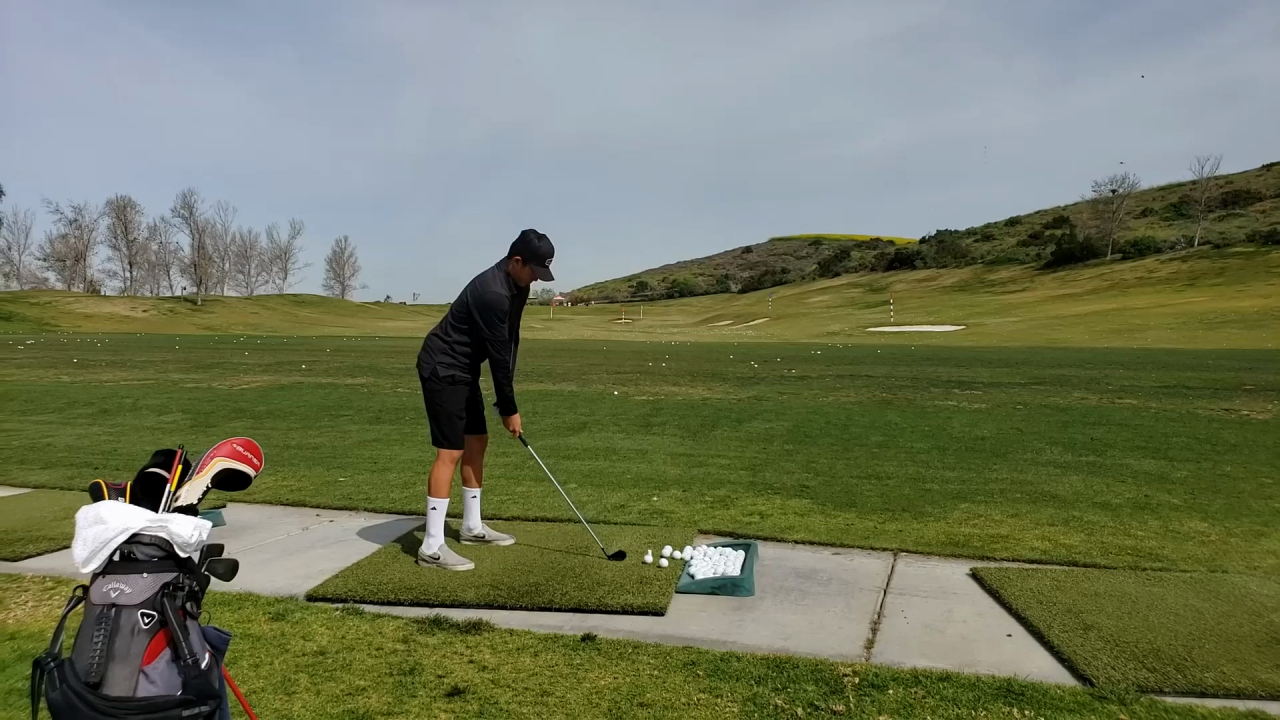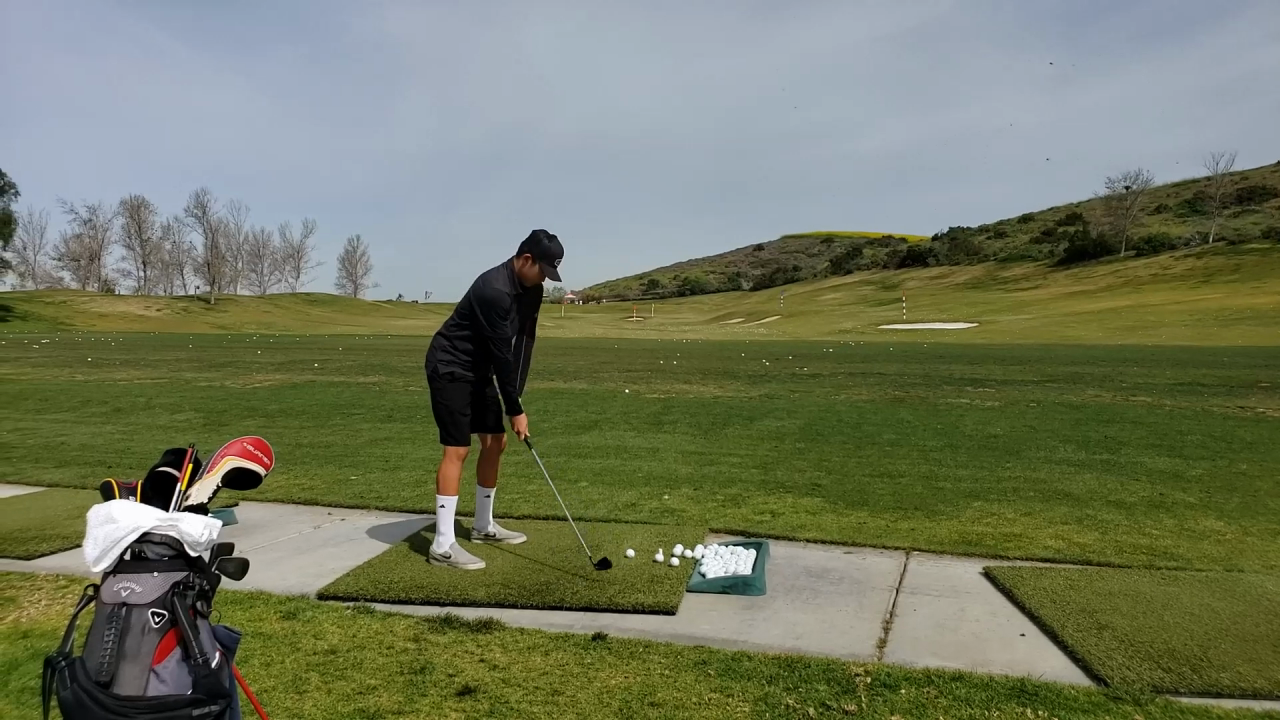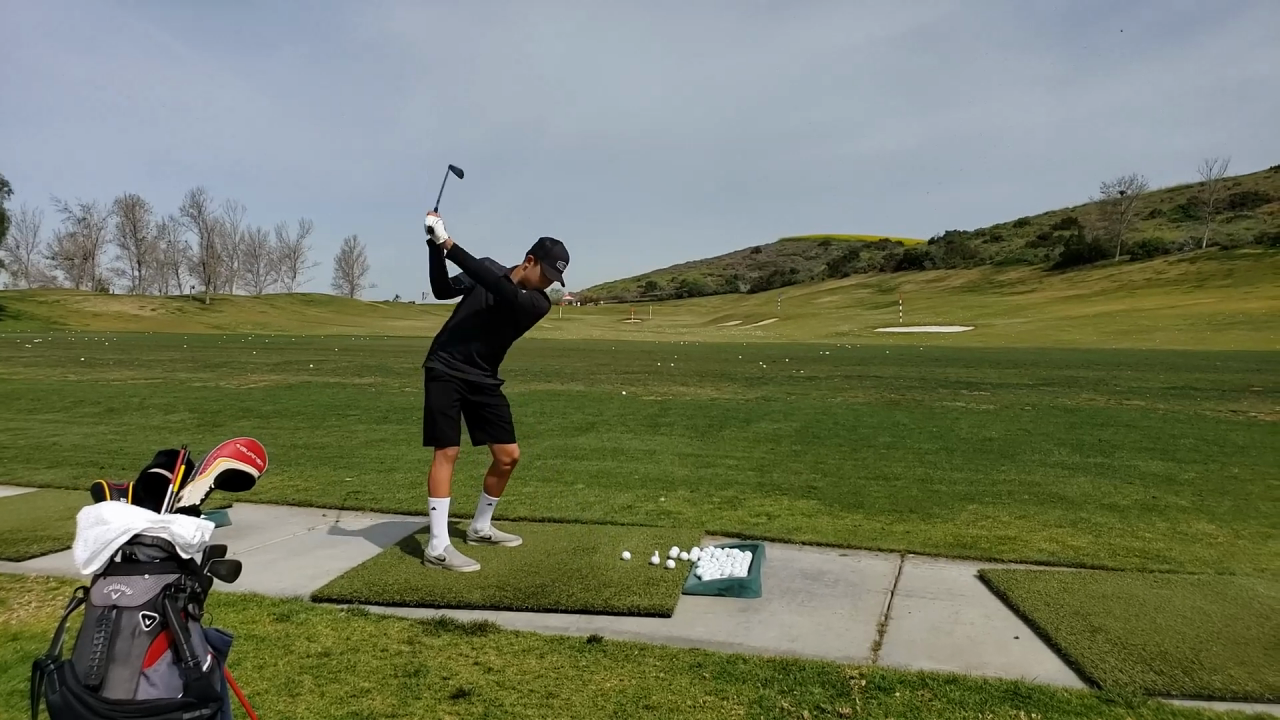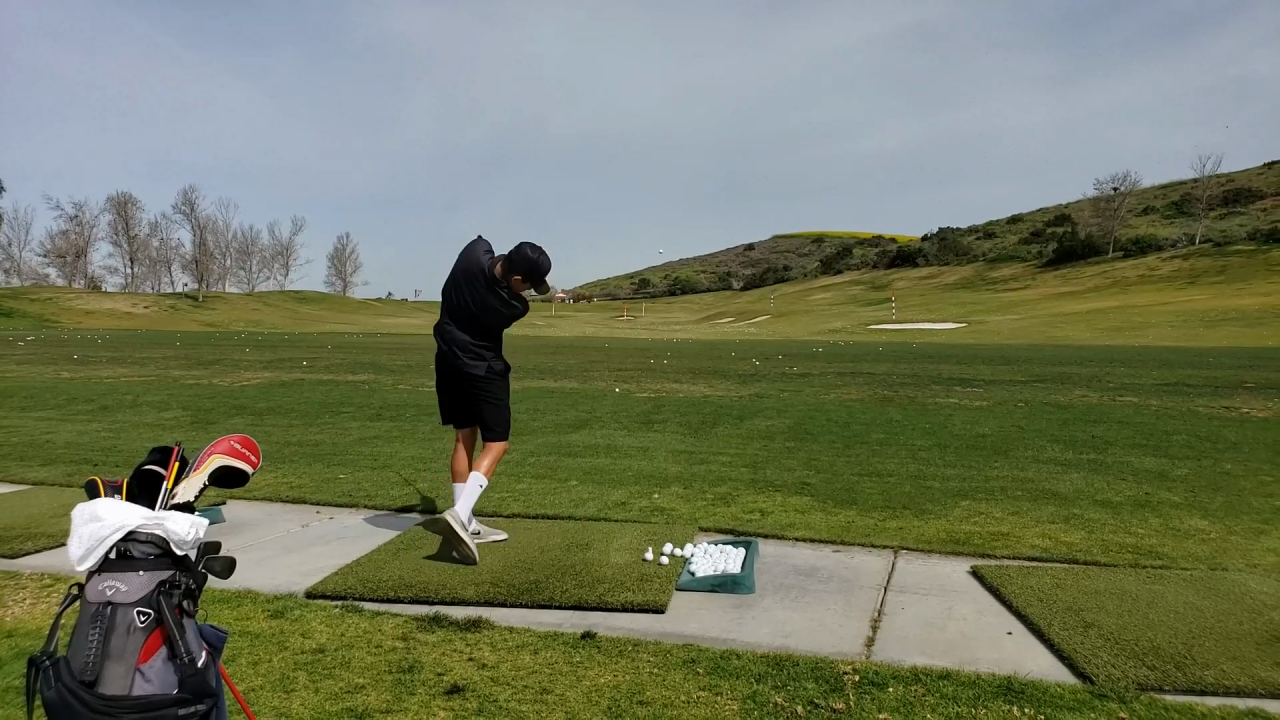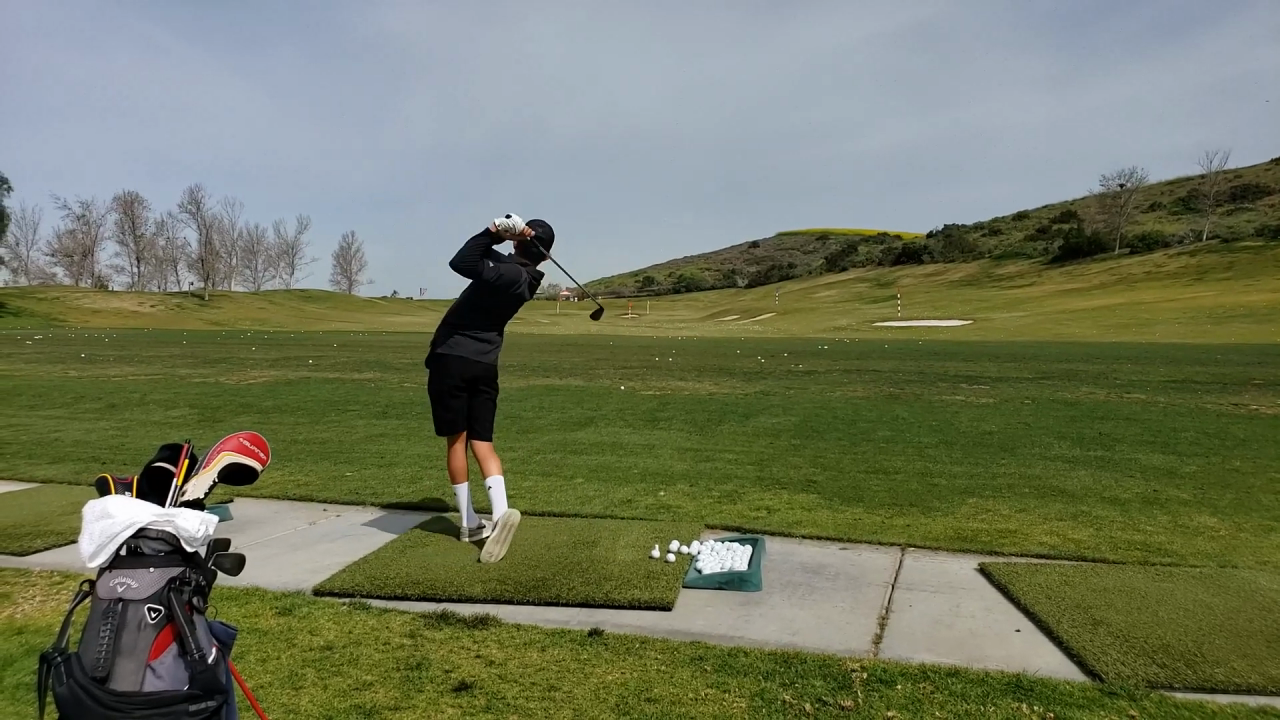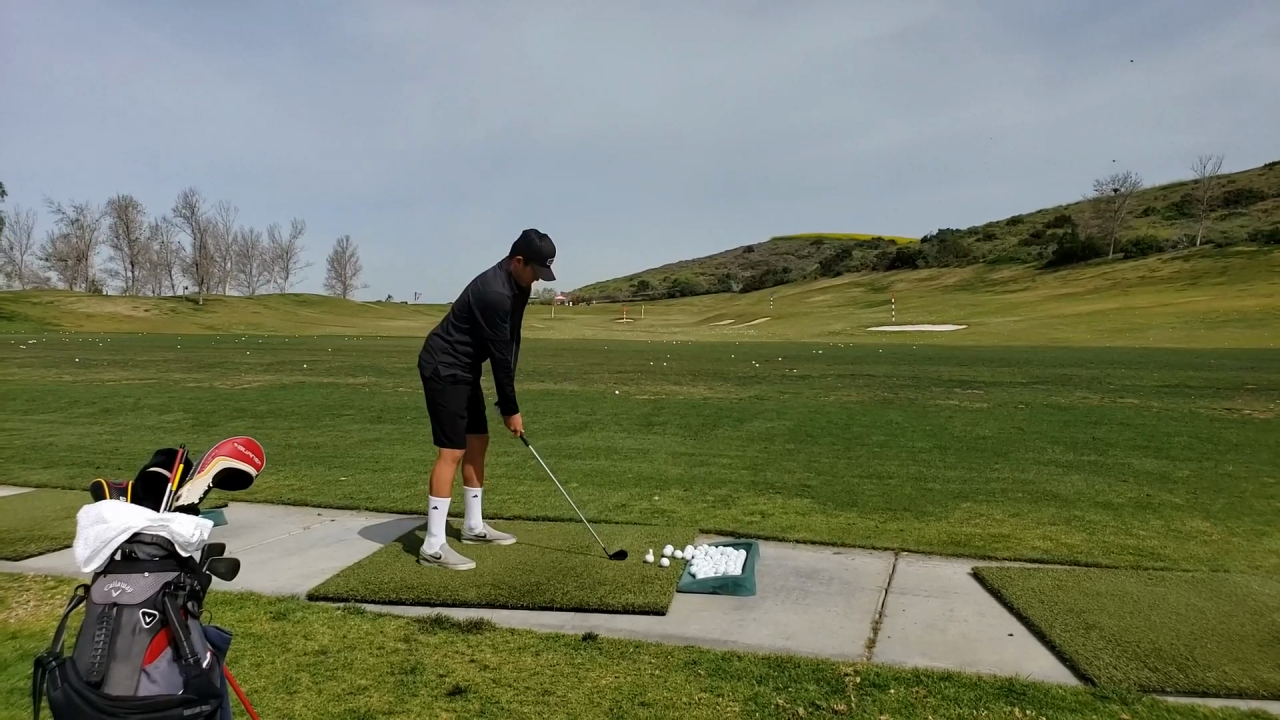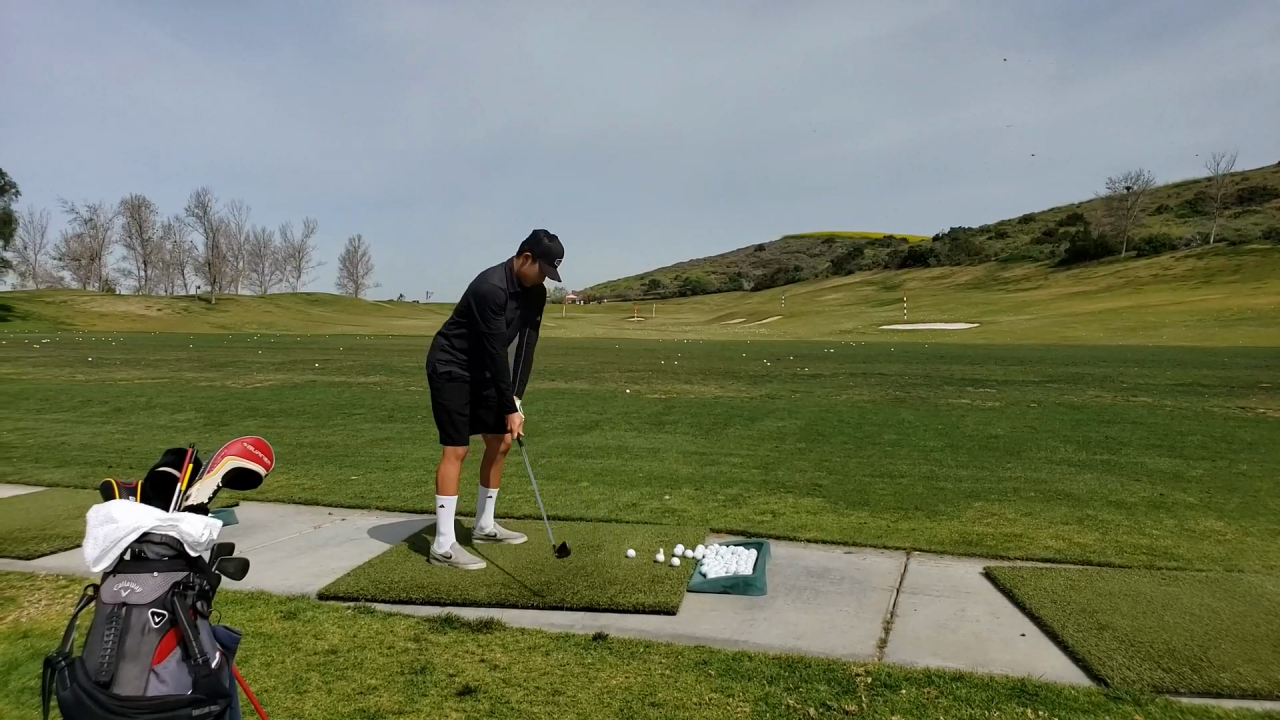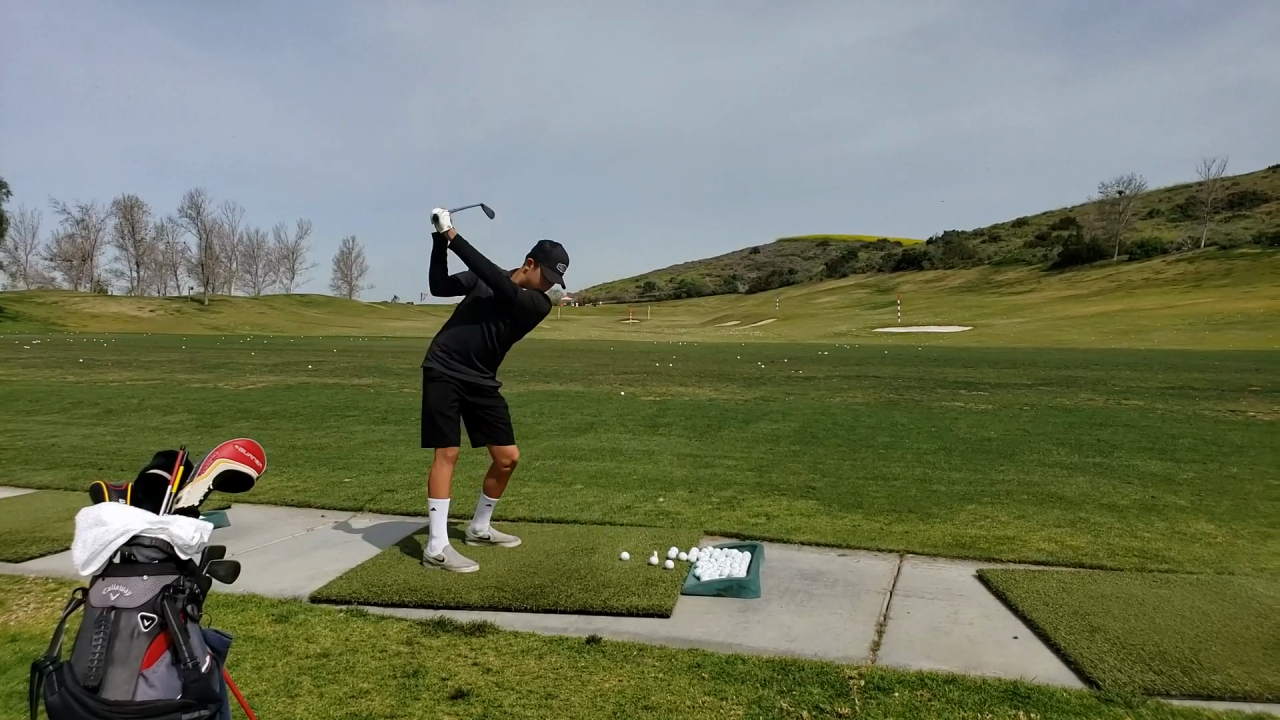
dt=0.5s
person 1, frame 1
left shoulder: (518, 287)
right shoulder: (492, 293)
left elbow: (510, 343)
right elbow: (498, 354)
left wrist: (506, 401)
right wrist: (509, 409)
left hip: (464, 370)
right hip: (442, 369)
left knee: (476, 443)
right knee: (450, 452)
left ankle: (472, 526)
right ankle: (432, 546)
person 1, frame 2
left shoulder: (533, 292)
right shoulder: (493, 289)
left elbow: (523, 346)
right elbow: (499, 351)
left wrist: (516, 398)
right wrist: (516, 410)
left hip: (480, 370)
right hip: (449, 367)
left knee: (494, 442)
right knee: (456, 449)
left ankle: (483, 525)
right ankle: (443, 545)
person 1, frame 3
left shoulder: (536, 303)
right shoulder: (489, 267)
left elbow: (498, 289)
right elbow: (442, 290)
left wrist: (449, 246)
right wrist: (440, 243)
left hip: (483, 379)
right hip: (444, 370)
left knee: (508, 456)
right knee: (447, 451)
left ankle: (480, 527)
right ankle: (437, 546)
person 1, frame 4
left shoulder: (473, 252)
right shoulder: (516, 304)
left hip: (447, 357)
right hip: (483, 370)
left knee: (464, 438)
right knee: (495, 445)
left ankle: (465, 524)
right ankle: (461, 514)
person 1, frame 5
left shoulder: (509, 275)
right shoulder: (528, 278)
left elbow: (460, 262)
right elbow: (478, 254)
left wrist: (498, 231)
right wrist: (500, 231)
left hip: (451, 359)
right hip: (484, 366)
left knee: (456, 441)
right knee: (482, 442)
left ankle: (469, 523)
right ankle: (501, 511)
person 1, frame 6
left shoulder: (517, 286)
right shoulder: (494, 293)
left elbow: (511, 344)
right elbow: (500, 353)
left wrist: (507, 403)
right wrist: (510, 409)
left hip: (464, 369)
right hip: (444, 368)
left knee: (477, 443)
right knee: (452, 451)
left ankle: (474, 525)
right ankle: (433, 545)
person 1, frame 7
left shoulder: (535, 293)
right shoulder: (492, 286)
left elbow: (526, 347)
right elbow: (496, 350)
left wrist: (516, 398)
right wrist: (509, 407)
left hip: (480, 371)
right hip: (450, 367)
left knee: (500, 442)
right knee: (456, 449)
left ankle: (485, 525)
right ankle: (443, 545)
person 1, frame 8
left shoulder: (539, 305)
right shoulder: (484, 276)
left elbow: (499, 283)
right elbow: (438, 287)
left wrist: (455, 236)
right wrist: (441, 237)
left hip: (480, 380)
right hip: (443, 371)
left knee: (507, 458)
right knee: (448, 451)
left ankle: (479, 528)
right ankle: (436, 547)
